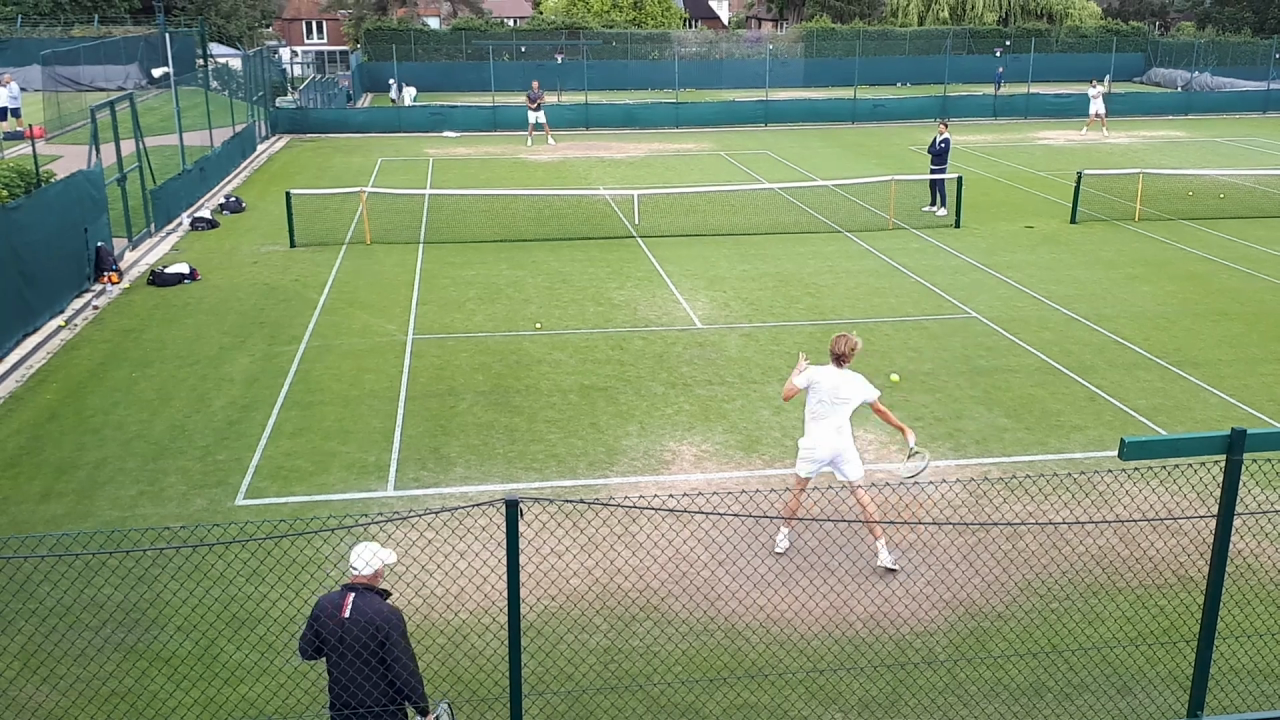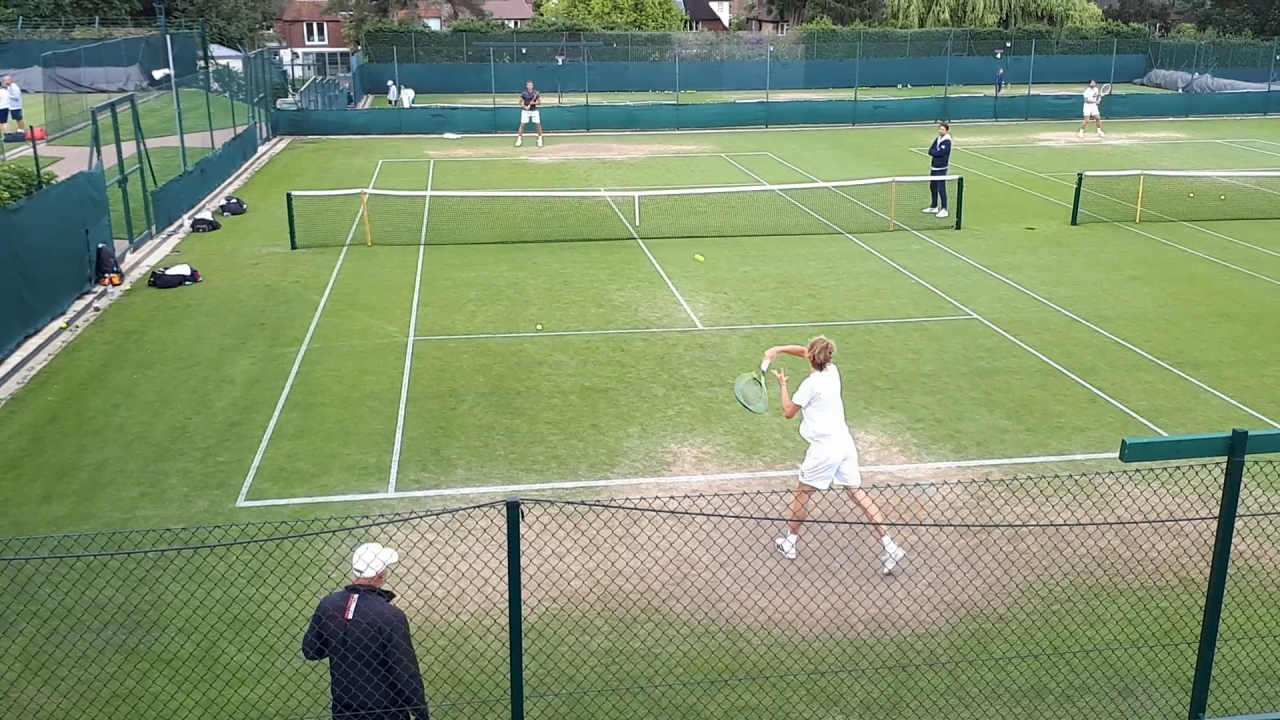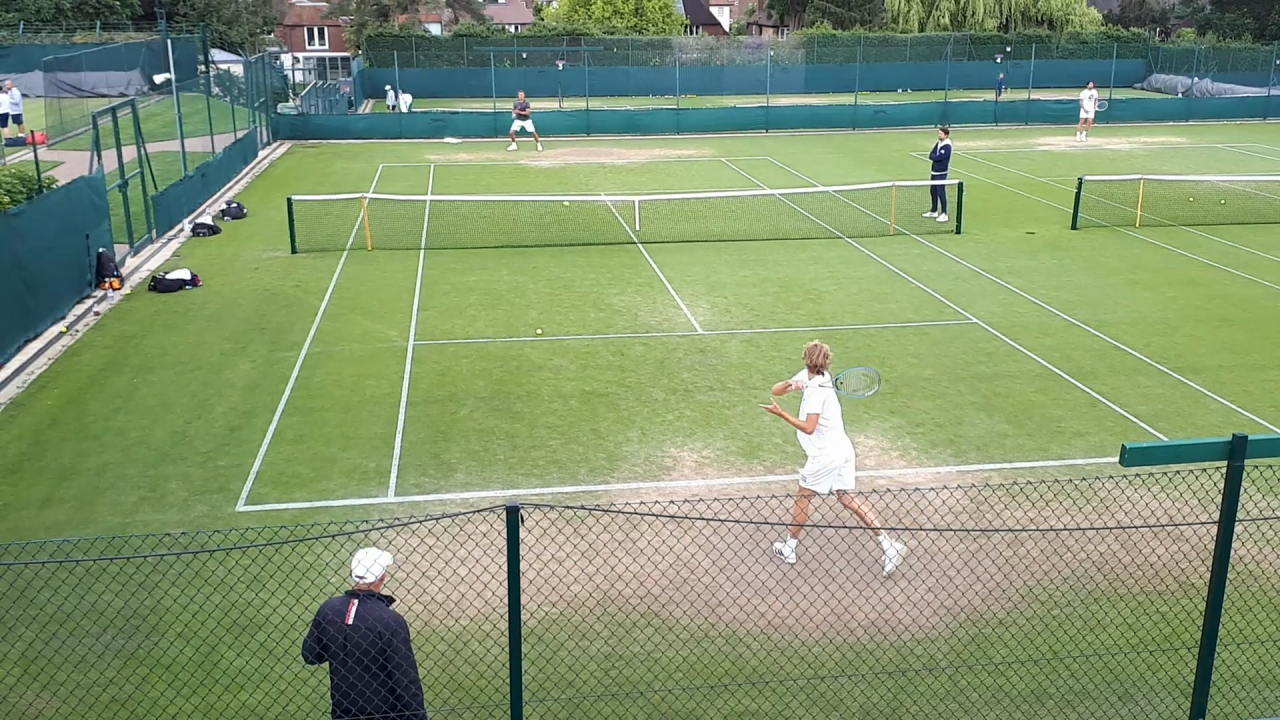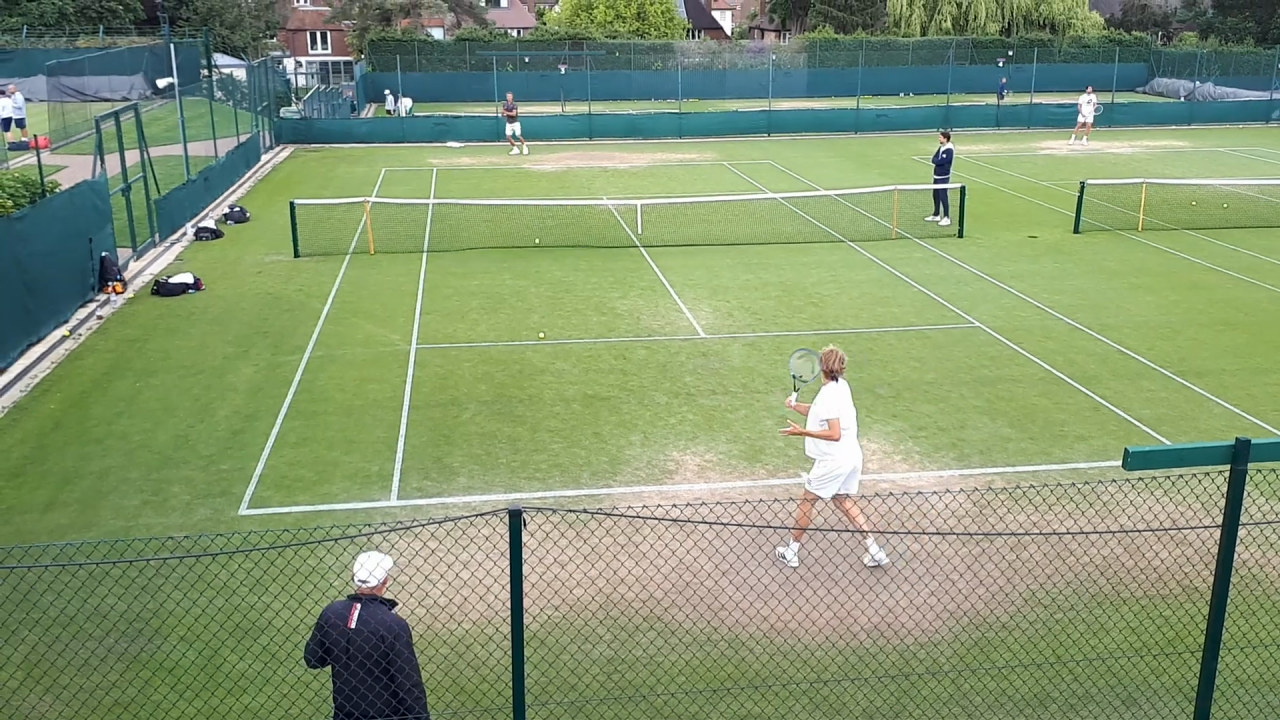
dt=0.2s
person 1, frame 1
left shoulder: (814, 374)
right shoulder: (858, 382)
left elbow: (786, 395)
right elbow: (882, 411)
left wrist: (797, 370)
right wrist: (904, 429)
left hip: (816, 444)
right hip: (842, 445)
left knee: (798, 488)
right knee: (861, 493)
left ankle: (783, 537)
right ankle: (883, 552)
person 1, frame 2
left shoulder: (812, 383)
right shoulder: (831, 370)
left elbow: (788, 412)
right elbow: (806, 352)
left wrist: (783, 385)
right wrist: (778, 349)
left hip: (824, 450)
right hip: (845, 446)
left knee: (803, 494)
right knee: (858, 494)
left ankle: (789, 544)
right ankle: (889, 545)
person 1, frame 3
left shoulder: (815, 388)
right shoulder: (806, 377)
left elbow: (809, 428)
right elbow: (776, 390)
left wrist: (780, 413)
right wrist: (789, 384)
left hip: (826, 455)
right hip: (843, 450)
left knee: (803, 498)
right knee: (849, 499)
left ankle: (789, 548)
right ankle: (888, 544)
person 1, frame 4
left shoulder: (829, 394)
right shoulder: (841, 387)
left elbow: (834, 434)
right elbow: (822, 412)
left wrist: (803, 432)
right wrist: (797, 405)
left hip: (834, 460)
right hip: (853, 457)
left knee: (808, 501)
right knee: (843, 502)
left ankle: (791, 552)
right ankle: (875, 550)
